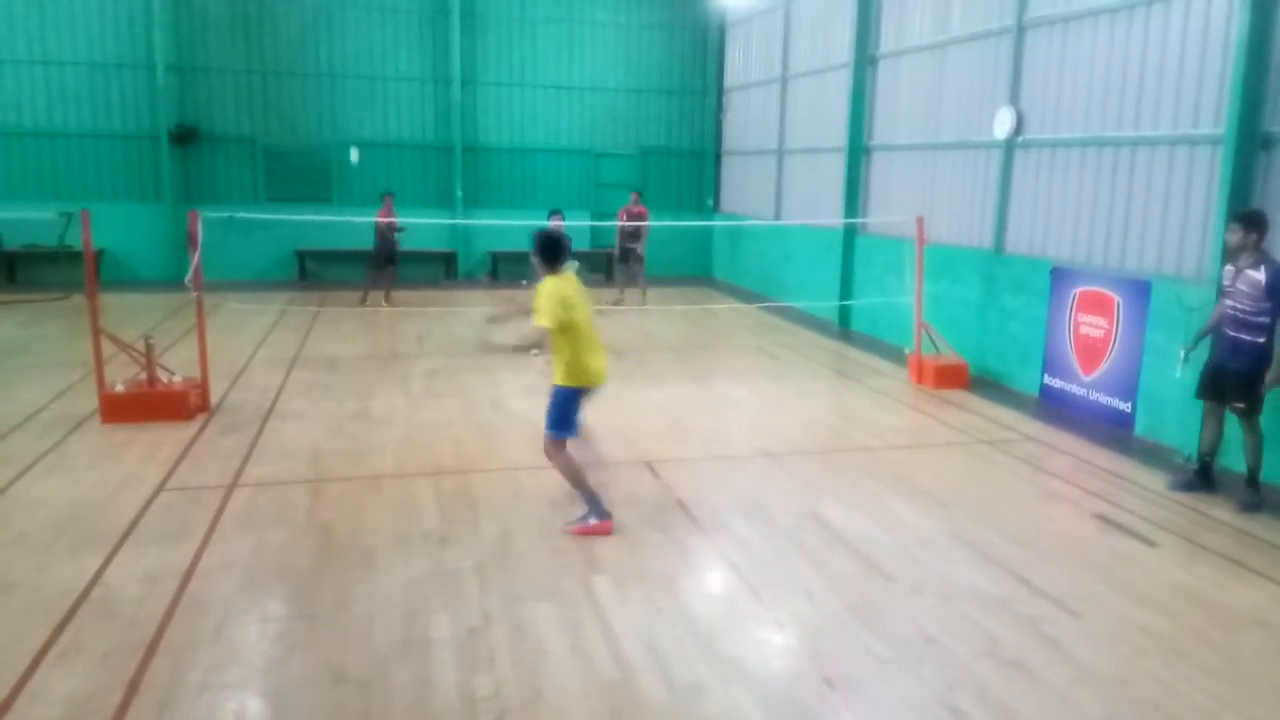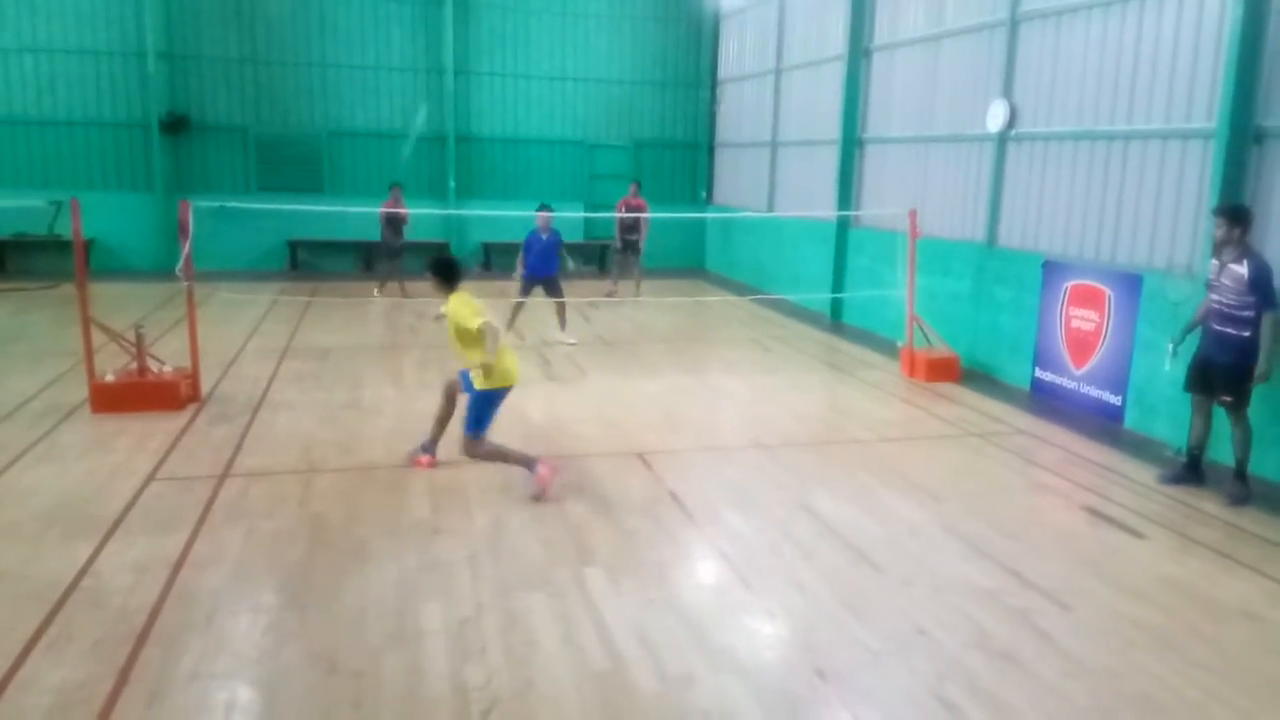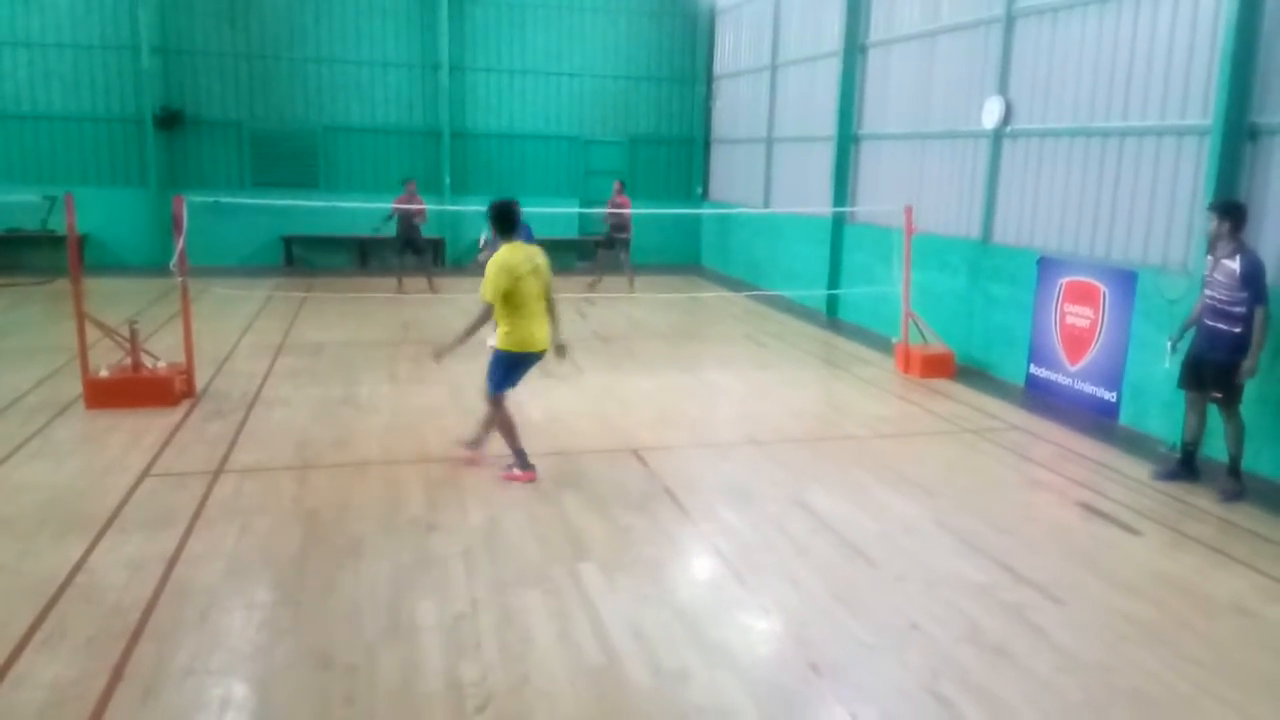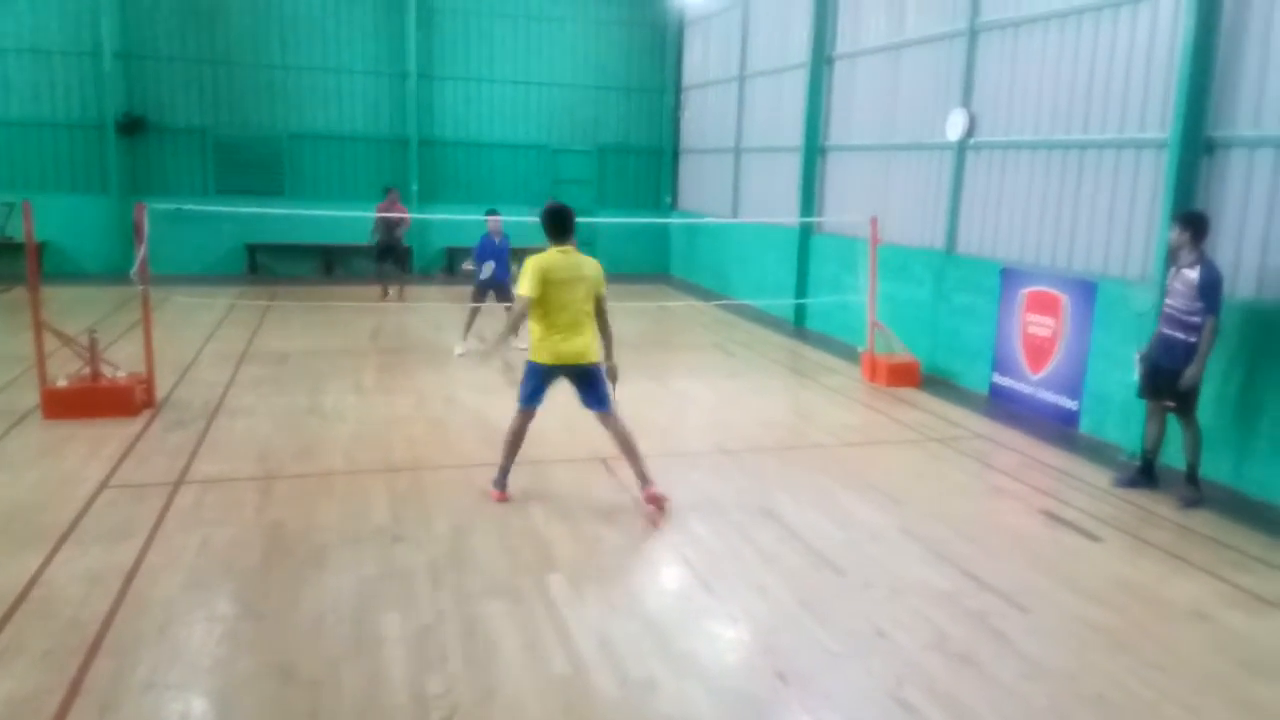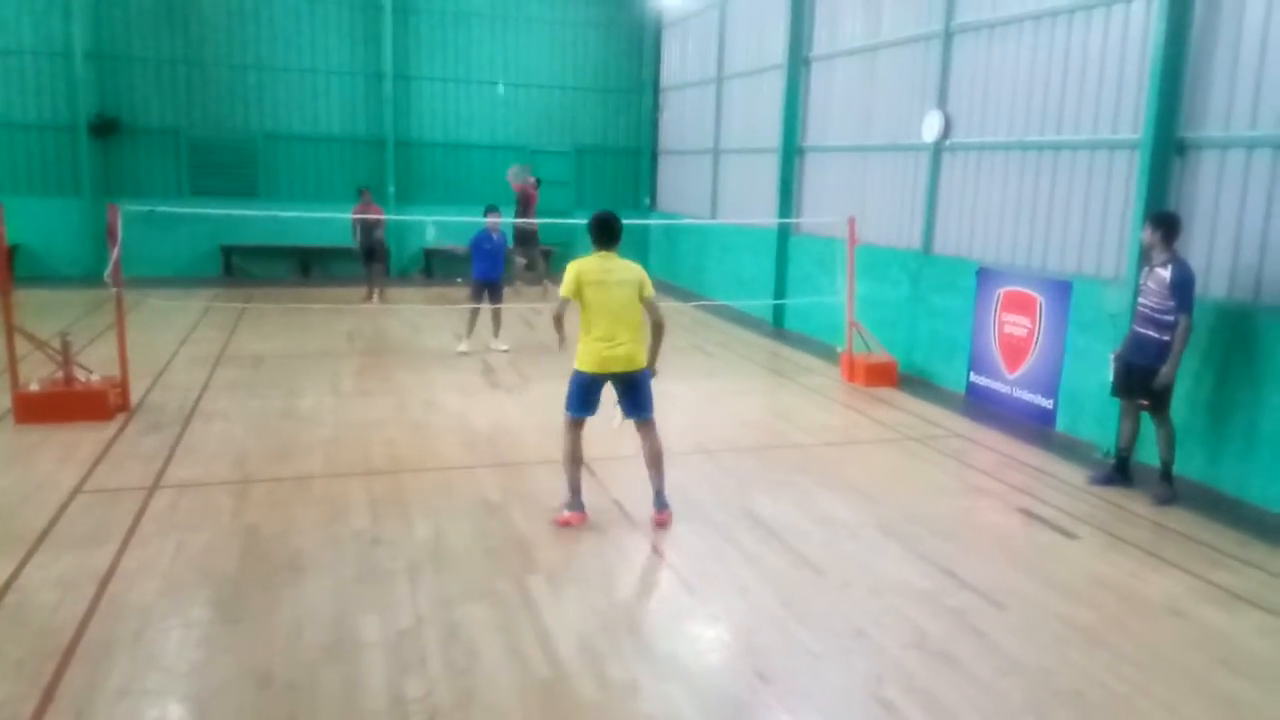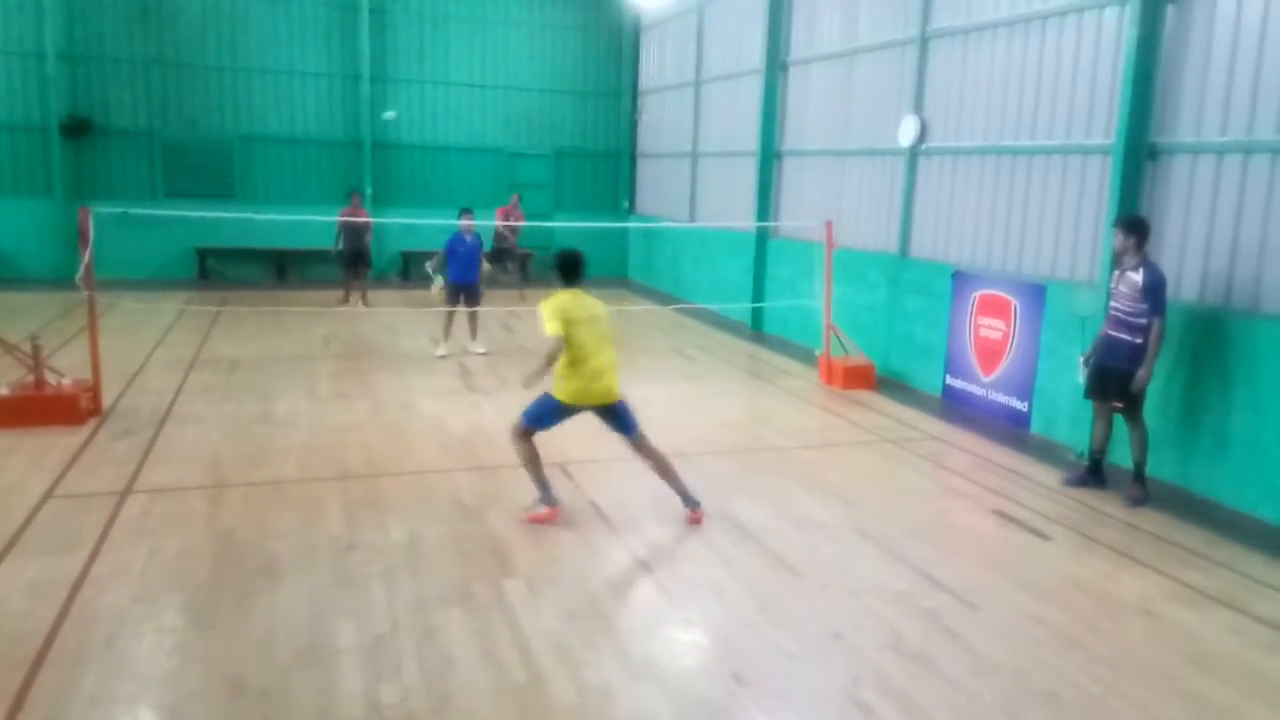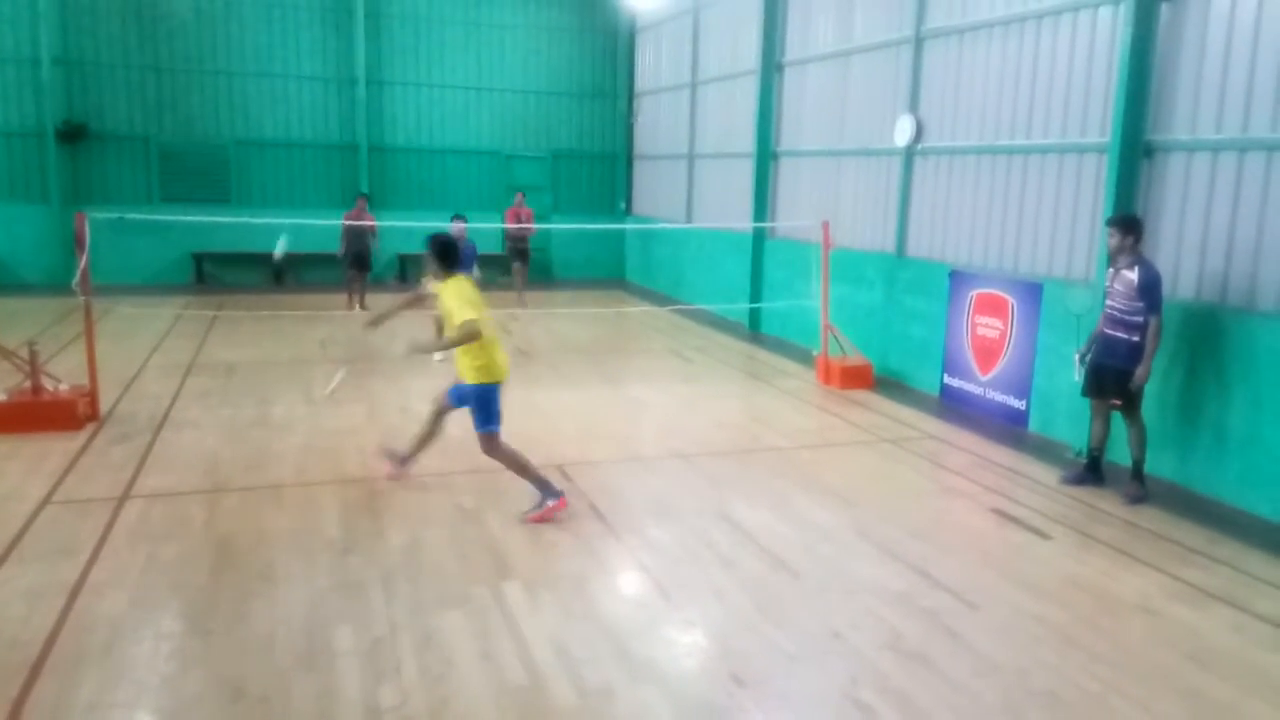
dt=0.4s
person 1, frame 1
right shoulder: (1230, 266)
right wrist: (1197, 338)
left hip: (1250, 361)
right hip: (1221, 354)
left knee: (1248, 420)
right knee: (1211, 411)
left ankle: (1252, 485)
right ankle: (1203, 473)
person 1, frame 2
left shoulder: (1256, 268)
right shoulder: (1216, 260)
left elbow: (1269, 315)
left wrist: (1265, 360)
right wrist: (1184, 332)
left hip: (1237, 355)
right hip: (1208, 348)
left knee: (1236, 413)
right knee: (1199, 404)
left ankle: (1240, 478)
right ankle: (1192, 466)
person 1, frame 3
left shoulder: (1249, 263)
right shoulder: (1212, 257)
left elbow: (1260, 312)
left wrist: (1253, 356)
right wrist: (1181, 331)
left hip: (1228, 352)
right hip: (1201, 346)
left knee: (1228, 410)
right knee: (1193, 400)
left ankle: (1234, 474)
right ankle: (1186, 463)
person 1, frame 4
left shoulder: (1207, 274)
right shoulder: (1175, 268)
left elbow: (1211, 324)
left wrist: (1198, 365)
right wrist: (1149, 348)
left hip: (1183, 361)
right hip: (1161, 356)
left knee: (1186, 418)
right knee: (1153, 409)
left ankle: (1192, 482)
right ankle: (1146, 471)
person 1, frame 5
left shoulder: (1180, 273)
right shoulder: (1148, 268)
left elbow: (1184, 322)
left wrist: (1171, 364)
right wrist: (1123, 347)
left hip: (1157, 360)
right hip: (1134, 355)
left knee: (1159, 416)
right knee: (1127, 408)
left ankle: (1166, 479)
right ankle: (1121, 469)
person 1, frame 6
left shoulder: (1152, 276)
right shoulder: (1118, 272)
left elbow: (1158, 325)
left wrist: (1147, 366)
right wrist: (1093, 349)
left hip: (1130, 363)
right hip: (1106, 357)
left knee: (1133, 418)
right knee: (1100, 410)
left ankle: (1139, 481)
right ankle: (1094, 470)
person 1, frame 7
left shoulder: (1147, 275)
right shoulder: (1112, 269)
left elbow: (1155, 322)
left wrist: (1146, 364)
right wrist: (1088, 346)
left hip: (1128, 361)
right hip: (1102, 355)
left knee: (1132, 416)
right knee: (1098, 408)
left ankle: (1138, 478)
right ankle: (1093, 468)
person 2, frame 1
left shoulder: (550, 289)
right shoulder: (570, 280)
left elbow: (541, 340)
left hip: (575, 374)
right hip: (593, 367)
left knee: (553, 448)
left ankle: (599, 514)
person 2, frame 2
left shoulder: (460, 308)
right shoulder: (460, 301)
left elbow: (490, 330)
left wrist: (487, 359)
left hip: (493, 377)
right hip: (492, 371)
left knee: (473, 447)
right knee: (451, 387)
left ankle: (536, 466)
right ankle: (430, 449)
person 2, frame 3
left shoulder: (499, 263)
right shoulder: (537, 254)
left elbow: (486, 313)
right elbow: (548, 300)
left wrist: (454, 343)
right wrist: (556, 336)
left hip: (514, 342)
right hip: (539, 340)
left knee: (494, 400)
right knee: (497, 394)
left ankle: (524, 465)
right ankle: (477, 441)
person 2, frame 4
left shoulder: (536, 264)
right shoulder: (592, 266)
left elbow: (522, 309)
right elbow: (602, 317)
left wrist: (499, 339)
right wrist: (609, 358)
left hip: (545, 355)
right hip: (584, 355)
left knee: (523, 417)
right knee: (610, 420)
left ankle: (500, 483)
right ankle: (647, 486)
person 2, frame 5
left shoulder: (578, 269)
right shoulder: (636, 272)
left elbow: (557, 313)
right elbow: (658, 319)
left wrist: (561, 336)
right wrist: (652, 361)
left hip: (591, 361)
right hip: (631, 361)
left knee: (573, 428)
right knee: (647, 428)
left ankle: (575, 505)
right ankle: (659, 503)
person 2, frame 6
left shoulder: (551, 306)
right shoulder: (598, 307)
left elbow: (555, 348)
left wrist: (537, 374)
left hip: (571, 393)
right hip: (606, 390)
left knee: (520, 434)
right knee: (642, 446)
left ankle: (547, 501)
right ankle: (690, 502)
person 2, frame 7
left shoulder: (455, 292)
right shoulder: (453, 284)
left elbow: (475, 330)
right elbow: (418, 296)
left wrist: (434, 346)
right wrist: (386, 314)
left hip: (484, 371)
right hip: (475, 368)
left knee: (490, 444)
right knee: (441, 407)
left ankle: (551, 495)
right ankle: (404, 460)
